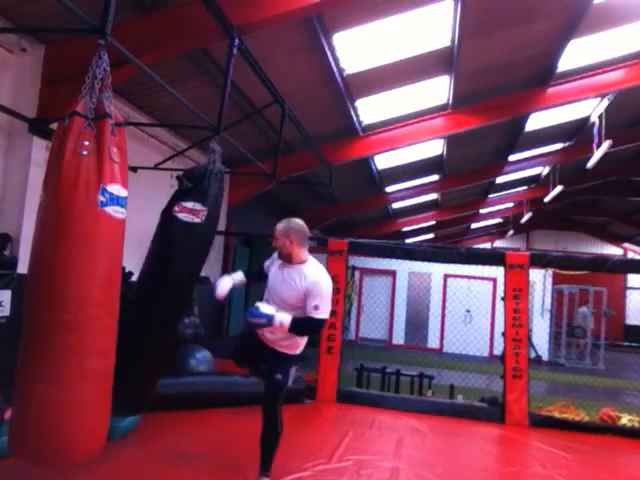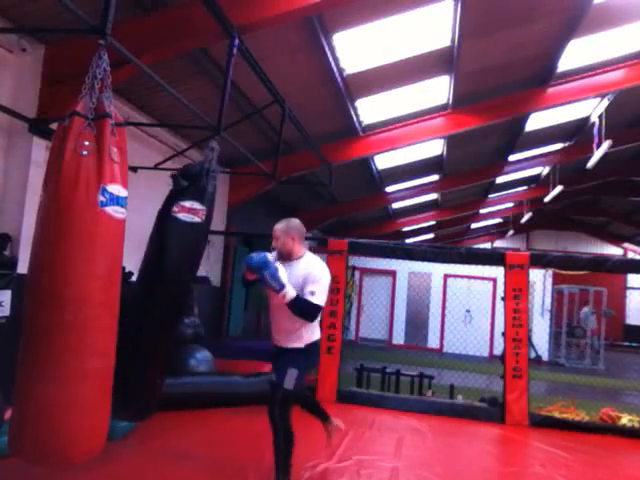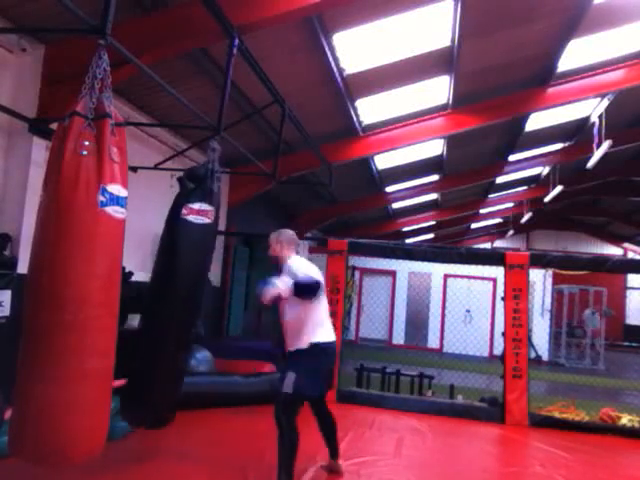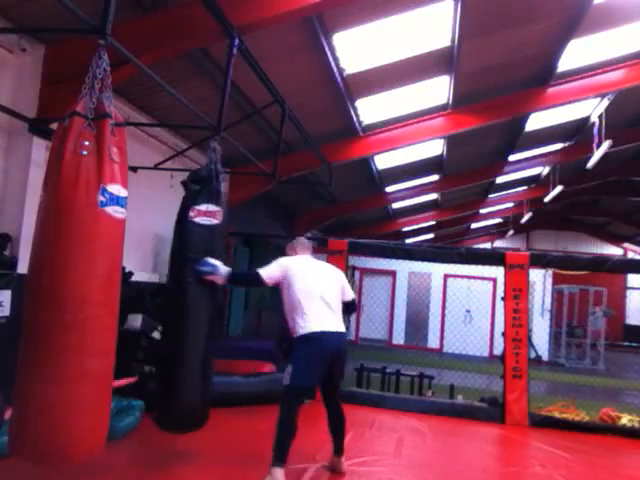
dt=0.2s
person 1, frame 1
left shoulder: (318, 280)
right shoulder: (277, 259)
left elbow: (315, 327)
right elbow: (257, 274)
left wrist: (279, 321)
right wrist: (232, 278)
left hip: (286, 349)
right hip: (259, 334)
left knee: (270, 406)
right knee: (241, 358)
person 1, frame 2
left shoulder: (316, 269)
right shoulder: (275, 260)
left elbow: (310, 313)
right elbow: (250, 281)
left wrist: (284, 290)
right wrist: (250, 272)
left hip: (301, 348)
right hip: (282, 344)
left knee: (277, 407)
right knee: (295, 394)
right ankle: (328, 422)
person 1, frame 3
left shoulder: (297, 267)
right shoulder: (291, 269)
left elbow: (312, 288)
left wrist: (280, 287)
right wrist: (275, 294)
left hip: (310, 350)
right hip: (323, 346)
left knee: (284, 411)
right knee: (318, 405)
person 1, frame 4
left shoulder: (287, 264)
right shoulder: (334, 271)
left elbow: (254, 278)
right elbow: (352, 306)
left wrist: (223, 273)
left hip: (311, 340)
right hip: (338, 339)
left knee: (290, 406)
right knee: (332, 400)
right ankle: (338, 459)
